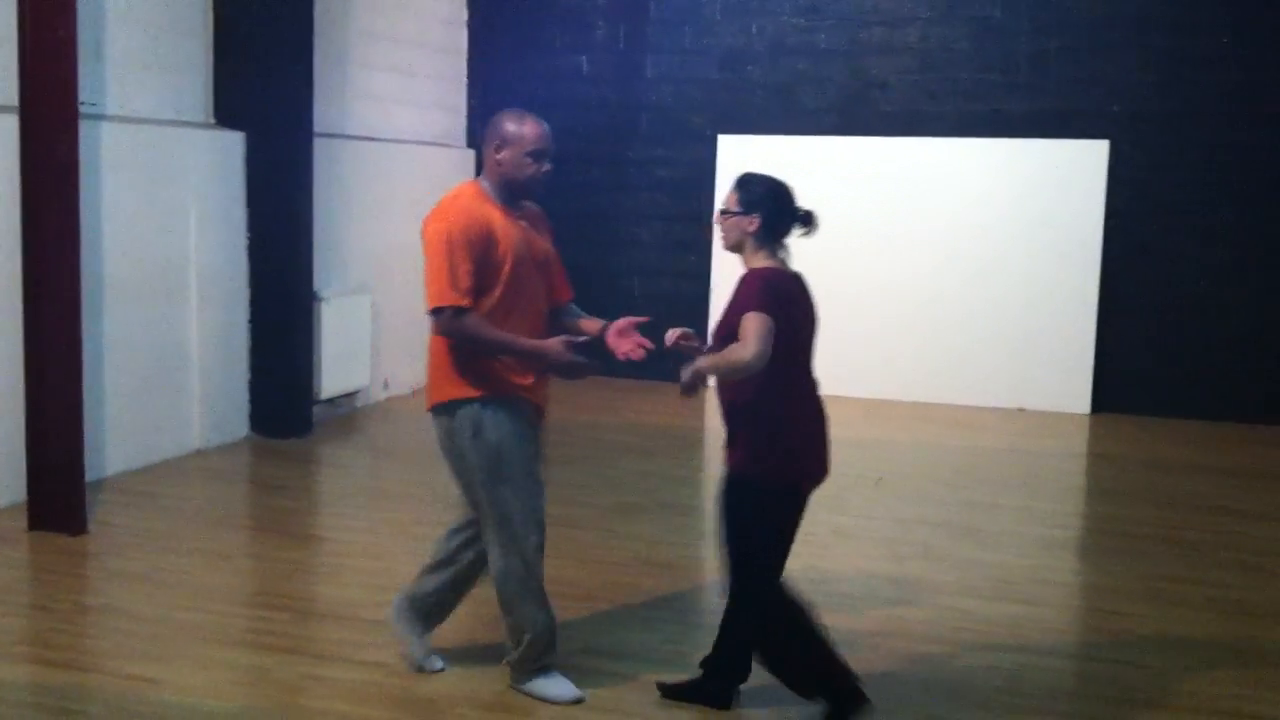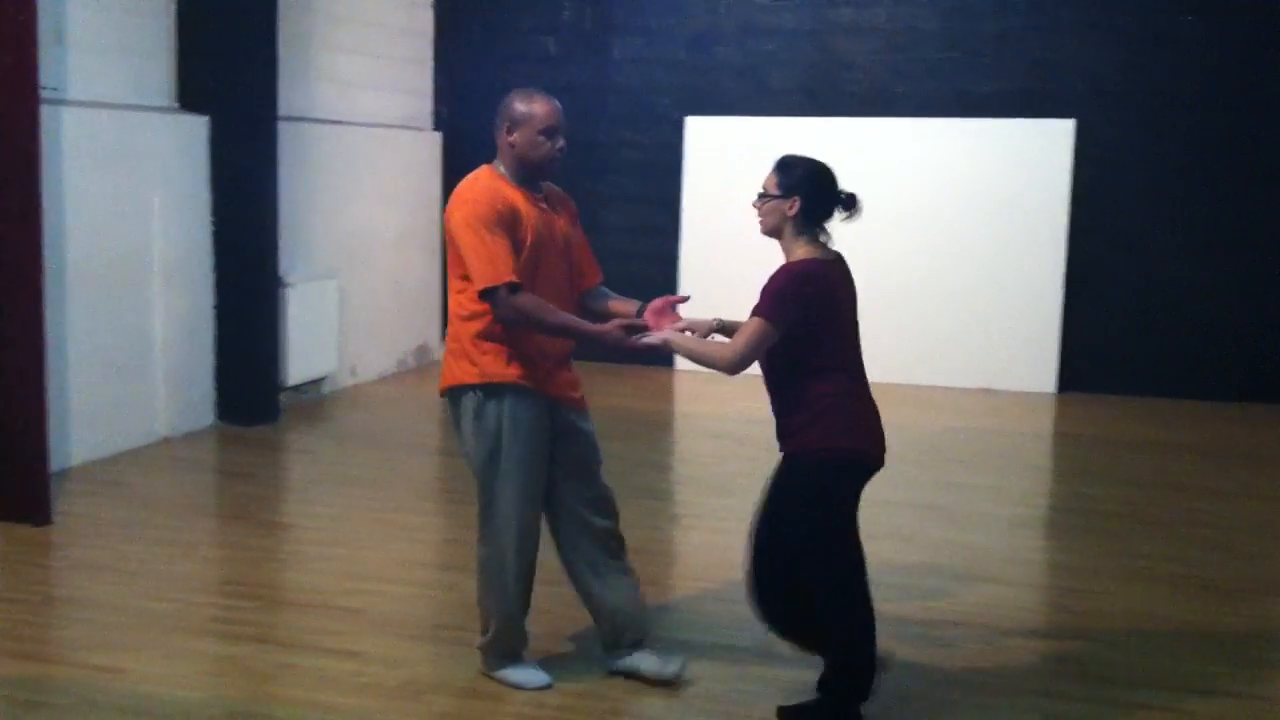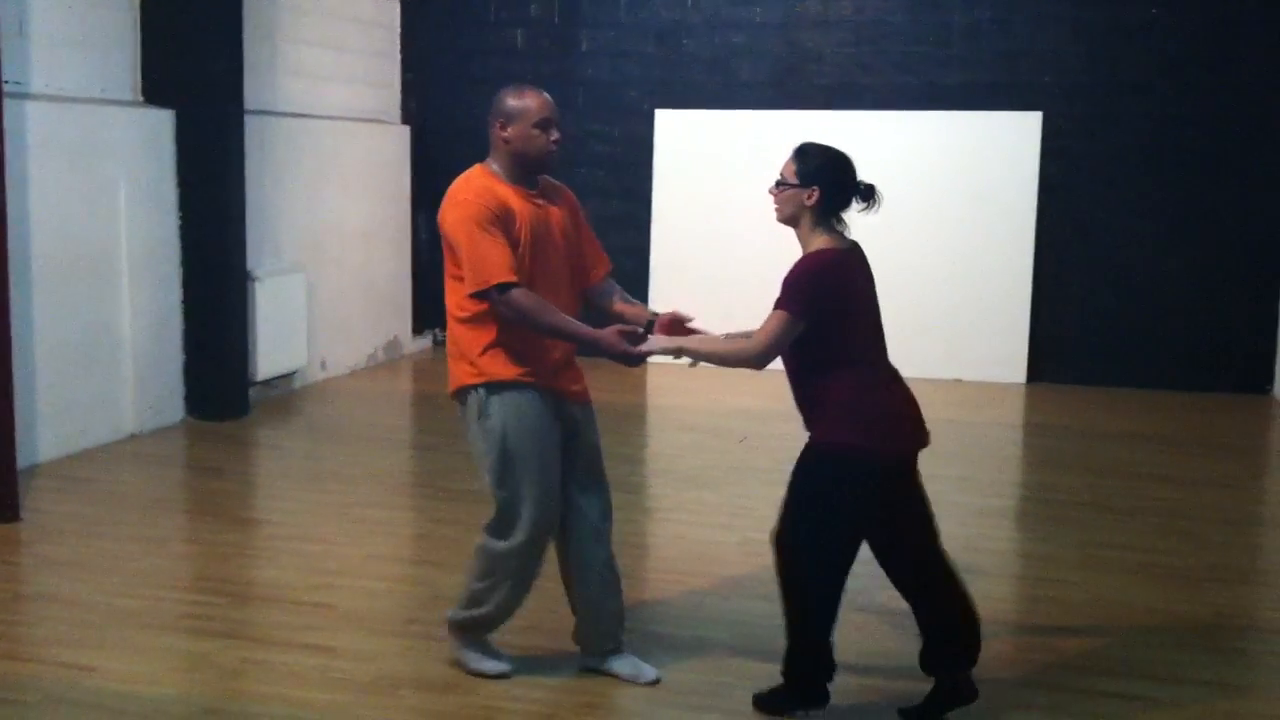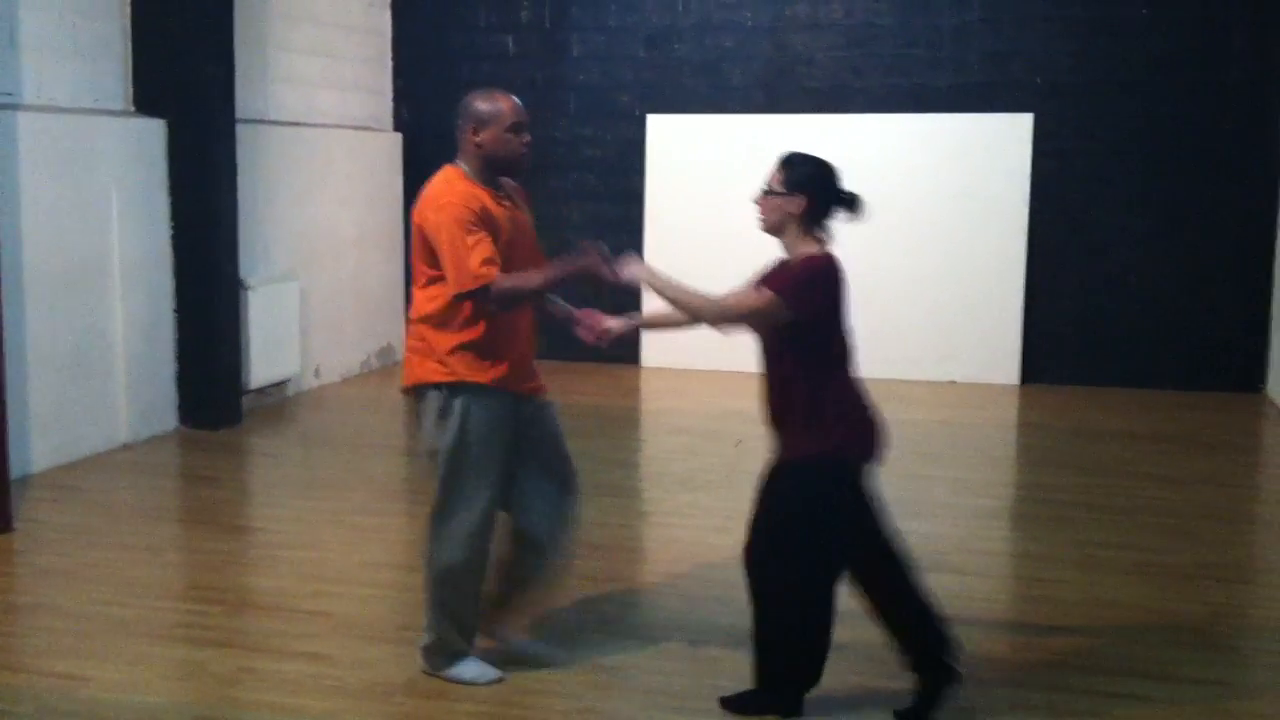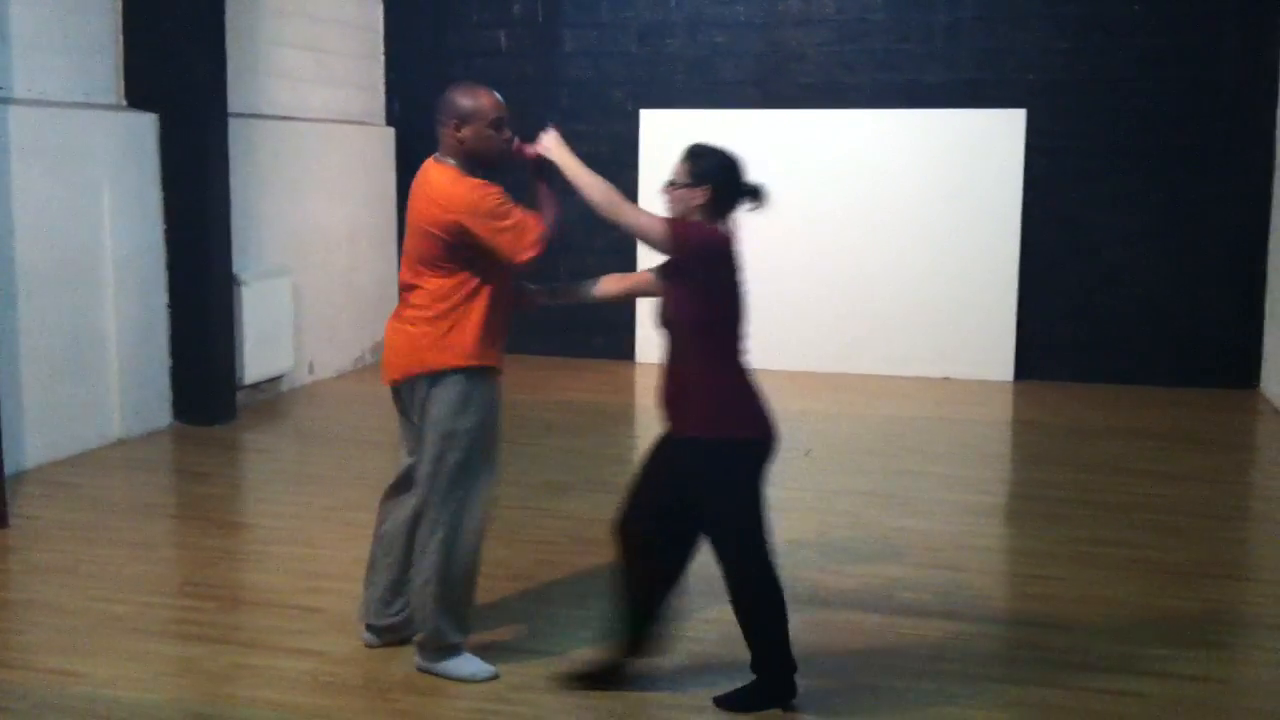
dt=0.3s
person 1, frame 1
left shoulder: (534, 219)
right shoulder: (457, 217)
left elbow: (557, 303)
right elbow: (451, 321)
left wrist: (601, 329)
right wrist: (537, 351)
left hip: (520, 394)
right hip: (475, 397)
left knee: (491, 521)
right knee: (516, 530)
left ankle: (414, 611)
right ankle: (533, 663)
person 1, frame 2
left shoulder: (559, 203)
right shoulder: (479, 200)
left elbow: (585, 288)
right elbow: (505, 300)
left wrist: (638, 311)
right wrist: (595, 334)
left hip: (553, 380)
right hip: (494, 383)
left knee: (590, 512)
right knee: (510, 520)
left ankle: (626, 642)
right ankle: (502, 651)
person 1, frame 3
left shoulder: (560, 198)
right shoulder: (473, 199)
left elbow: (593, 278)
right elbow: (506, 296)
left wrist: (641, 316)
right wrist: (595, 339)
left hip: (559, 378)
right hip: (501, 380)
left knee: (587, 513)
right knee: (526, 514)
left ankle: (603, 645)
right ankle: (469, 629)
person 1, frame 4
left shoulder: (510, 194)
right shoulder: (449, 201)
right elbow: (490, 291)
right wrist: (571, 268)
left hip: (512, 376)
right hip: (459, 379)
left knee: (550, 493)
right knee: (465, 515)
left ankle: (496, 611)
right ankle: (446, 648)
person 1, frame 5
left shoulder: (440, 178)
right shoulder: (469, 197)
right elbow: (536, 242)
right wrist: (545, 175)
left hip: (419, 358)
right hip: (450, 365)
left knee: (419, 487)
right knee: (455, 502)
left ankle: (386, 616)
right ankle: (439, 642)
person 2, frame 1
left shoulder: (760, 284)
right shoulder: (786, 282)
left elbow: (751, 356)
left wrist: (700, 364)
right wrist: (704, 345)
left hip: (770, 454)
right hip: (793, 449)
left knee: (752, 574)
right knee: (752, 569)
person 2, frame 2
left shoulder: (797, 277)
right shoulder: (826, 267)
left elbow: (733, 360)
left wrist: (672, 338)
right wrist: (718, 324)
left hip: (825, 444)
right hip: (838, 438)
left knee: (825, 567)
right knee: (780, 556)
right ankle: (851, 673)
person 2, frame 3
left shoulder: (817, 269)
right shoulder: (842, 258)
left elbow: (757, 353)
right elbow: (786, 337)
left wrist: (683, 344)
right wrist: (712, 338)
left hip: (852, 435)
right hip: (883, 427)
left knee: (802, 551)
right knee: (911, 552)
right ankle: (954, 672)
person 2, frame 4
left shoulder: (809, 273)
right shoulder: (799, 270)
left elbow: (718, 311)
right elbow: (723, 309)
left wrist: (645, 275)
right wrist: (628, 324)
left hip: (822, 443)
right hip: (830, 437)
left knee: (776, 559)
right knee: (864, 553)
right ankle: (933, 662)
person 2, frame 5
left shoulder: (706, 249)
right shoulder: (692, 258)
left elbow: (616, 208)
right elbow: (622, 284)
left wrist: (559, 154)
right wrist: (554, 291)
left hip: (722, 433)
right hip: (699, 428)
left knee: (744, 554)
right knee: (643, 533)
left ankle: (773, 679)
right ankle: (629, 650)
